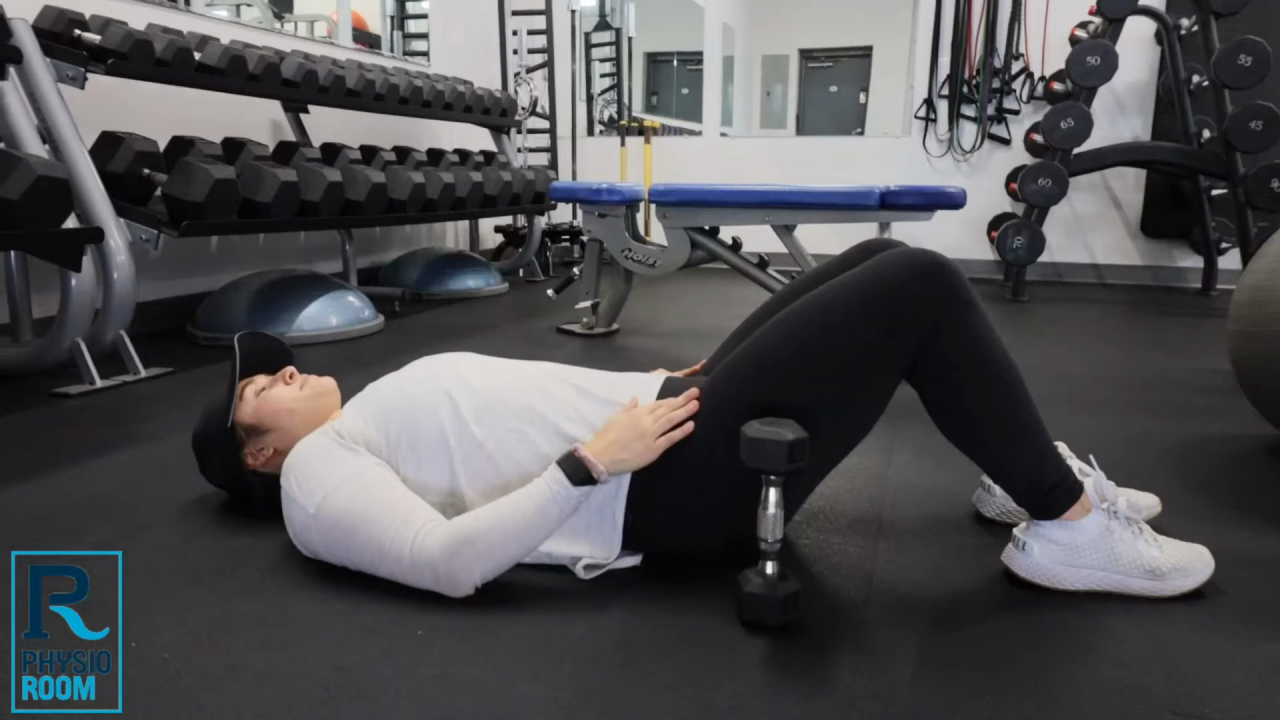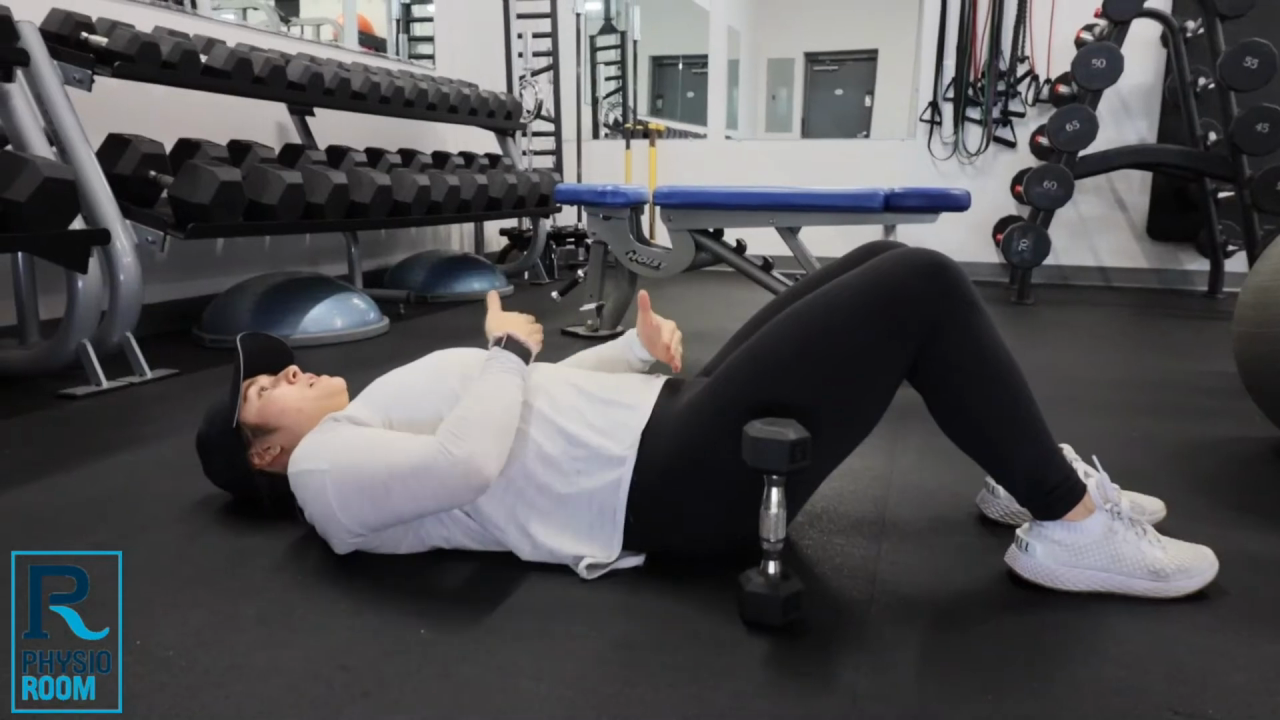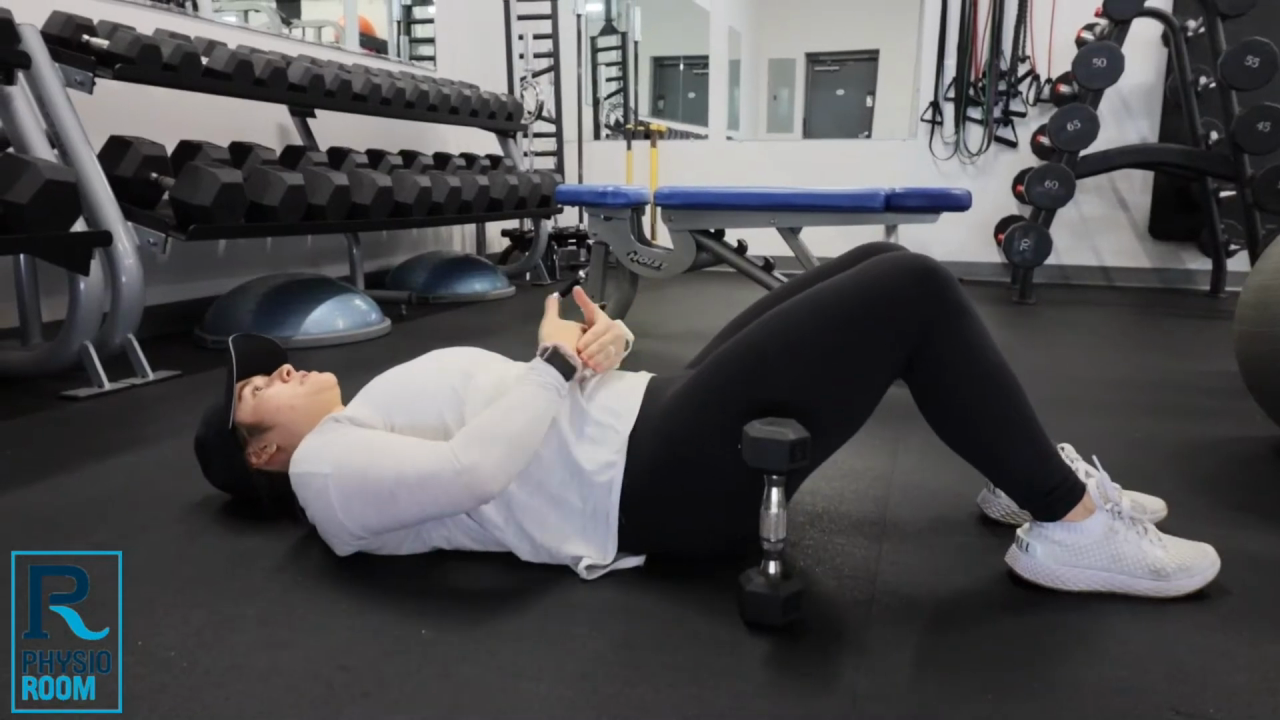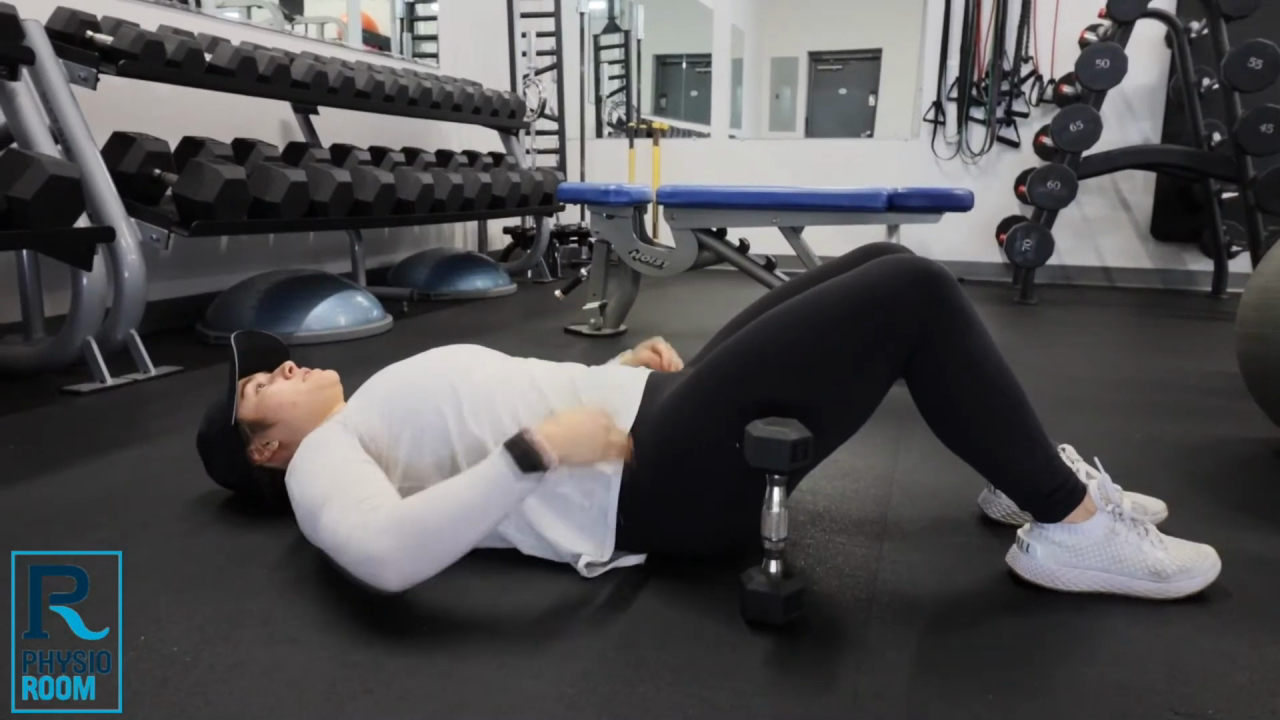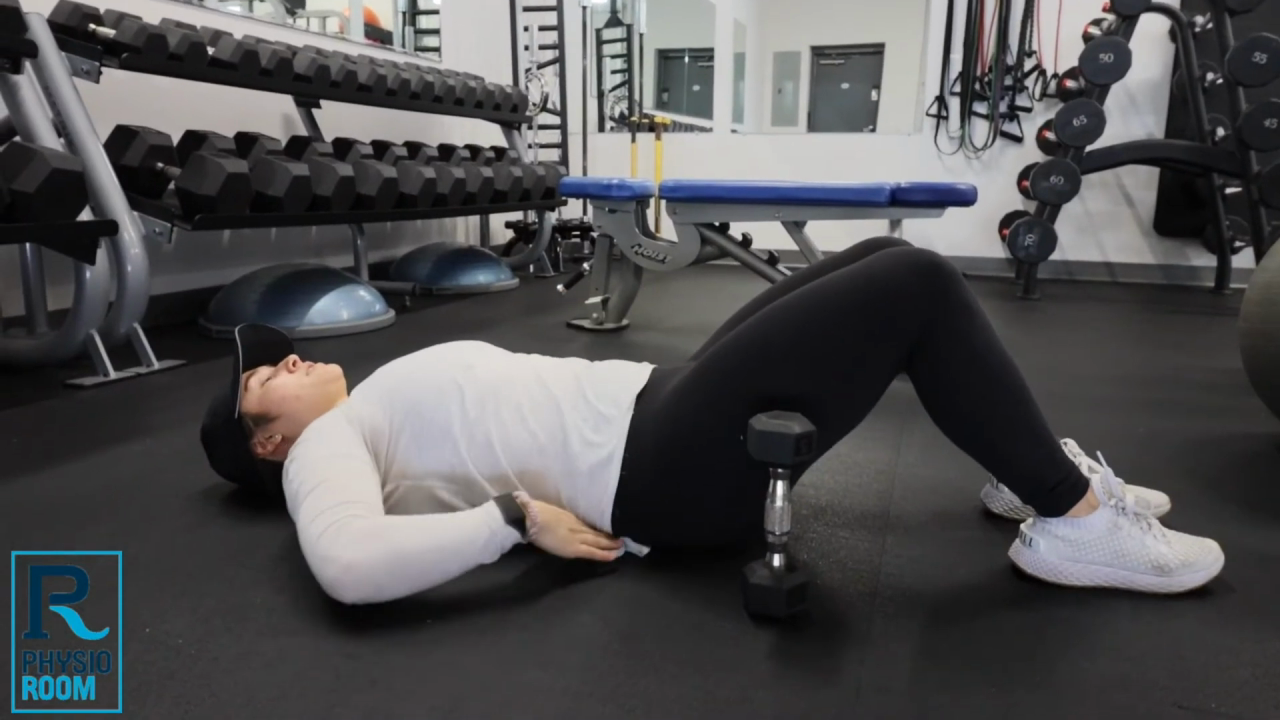
dt=0.7s
person 1, frame 1
left shoulder: (372, 426)
right shoulder: (316, 477)
right elbow: (449, 562)
left wrist: (660, 388)
right wrist: (589, 464)
left hip: (655, 422)
right hip: (679, 489)
left knee: (888, 264)
right knee: (920, 287)
left ankle: (1027, 475)
right ankle: (1066, 524)
person 1, frame 2
left shoulder: (367, 419)
right shoulder: (328, 470)
right elbow: (473, 460)
left wrist: (641, 345)
right wrist: (509, 345)
left hip: (663, 420)
right hip: (675, 487)
left knee: (892, 268)
right knee: (921, 287)
left ankle: (1030, 476)
right ankle: (1068, 525)
person 1, frame 3
left shoulder: (367, 419)
right shoulder: (328, 469)
right elbow: (478, 469)
left wrist: (596, 344)
right wrist: (556, 361)
left hip: (653, 420)
right hip: (667, 484)
left knee: (890, 271)
right knee: (912, 292)
left ankle: (1029, 477)
right ankle: (1070, 524)
person 1, frame 4
left shoulder: (374, 420)
right shoulder: (323, 466)
right elbow: (391, 553)
left wrist: (621, 368)
right wrist: (531, 450)
left hip: (652, 424)
right hip: (664, 483)
left knee: (888, 266)
right knee: (915, 297)
left ankle: (1033, 477)
right ankle: (1070, 527)
person 1, frame 5
left shoulder: (379, 412)
right shoulder: (326, 452)
right elbow: (357, 568)
right wrist: (518, 513)
left hip: (656, 407)
right hip: (667, 475)
left knee: (890, 262)
right knee: (918, 285)
left ankle: (1035, 471)
right ankle: (1075, 522)
